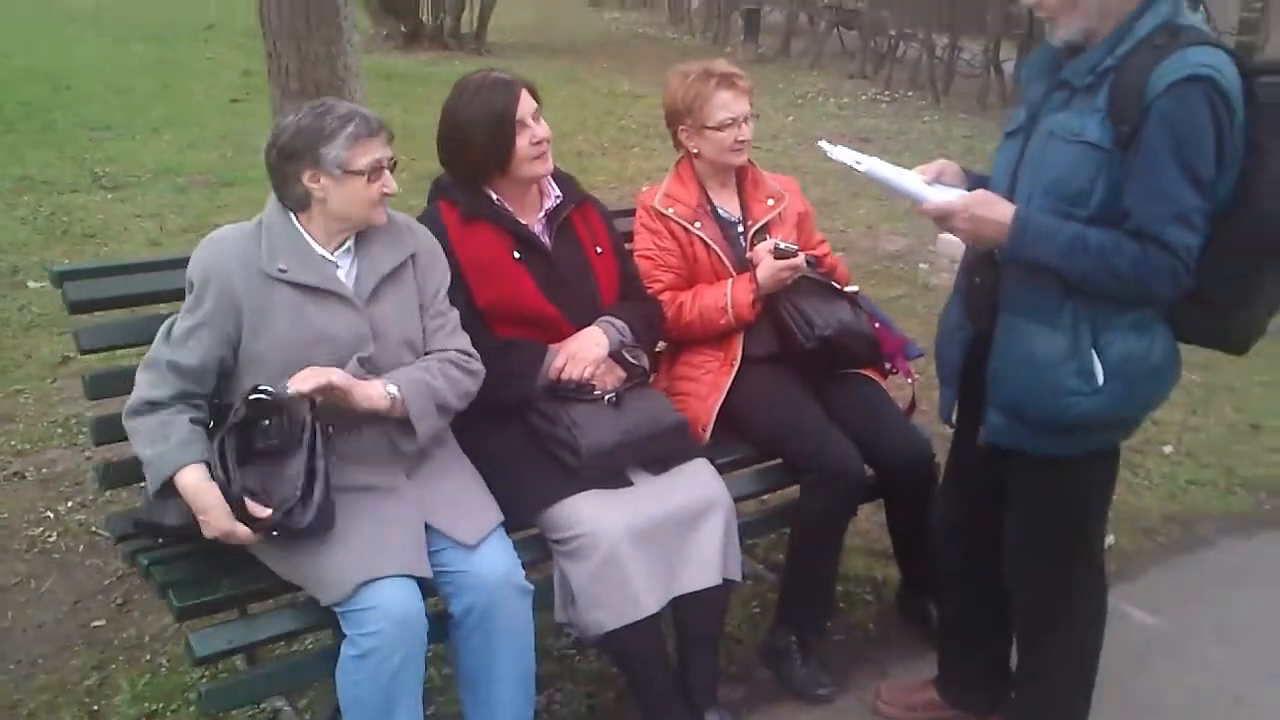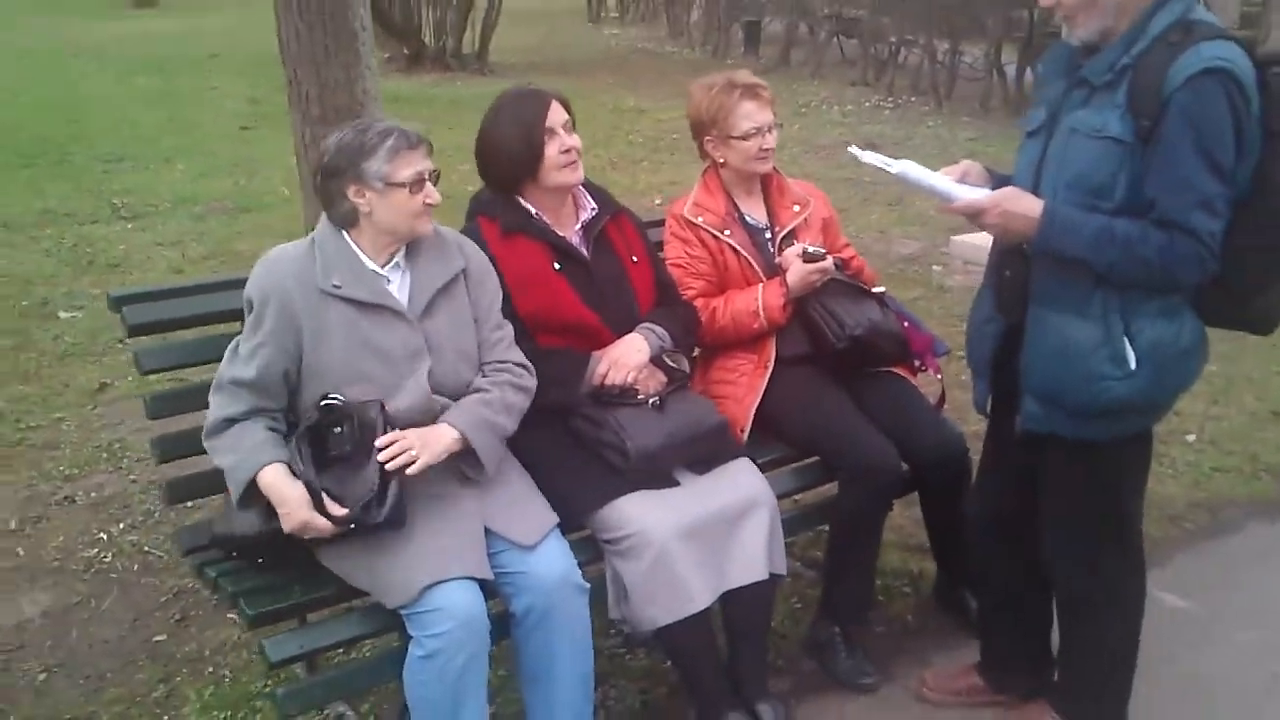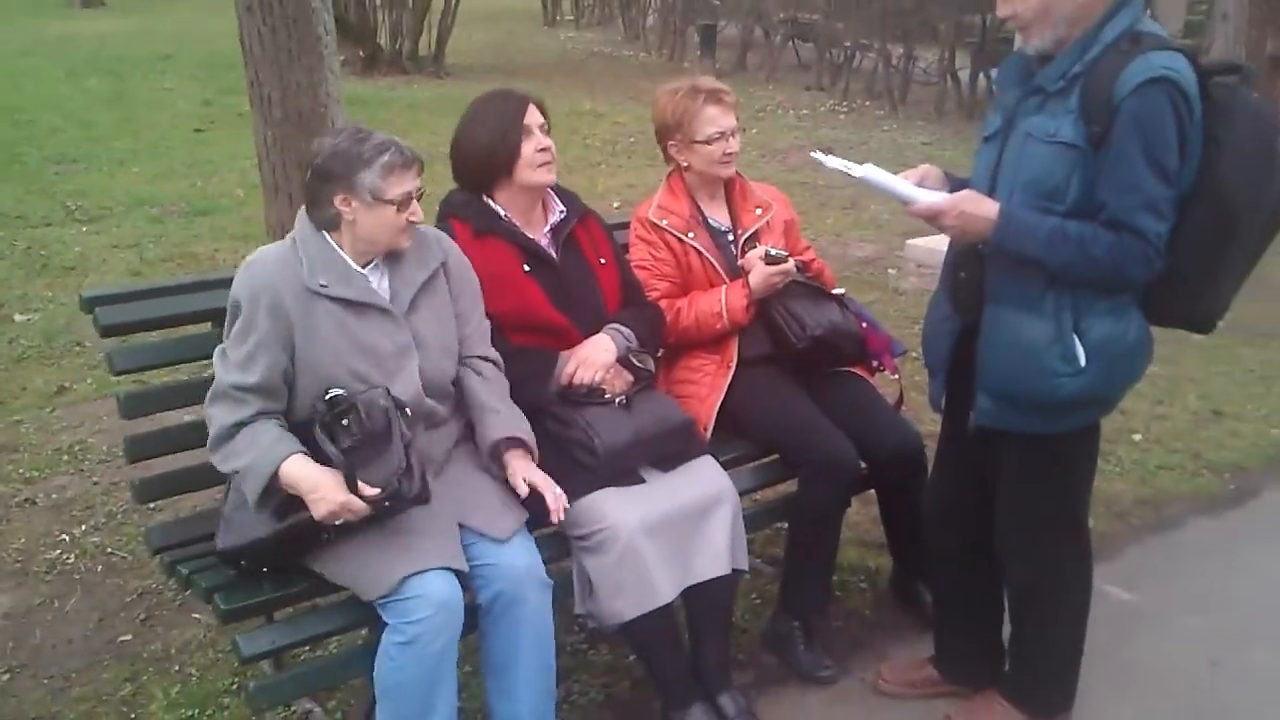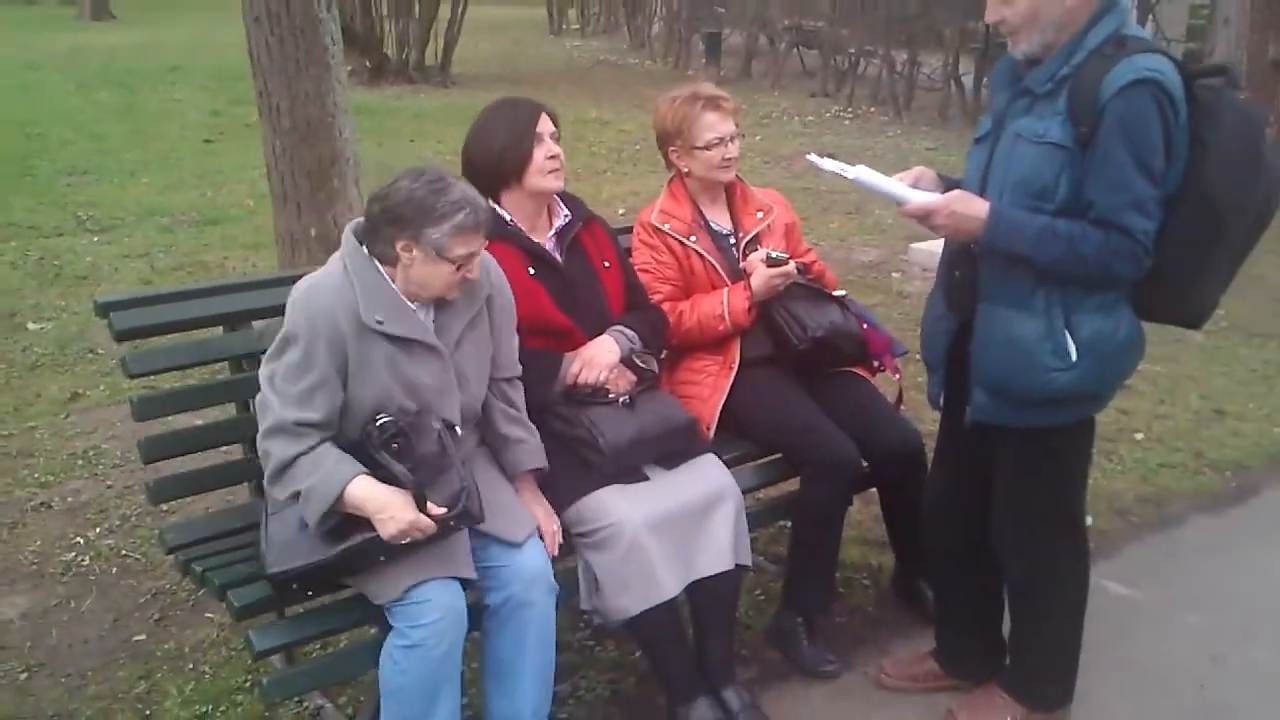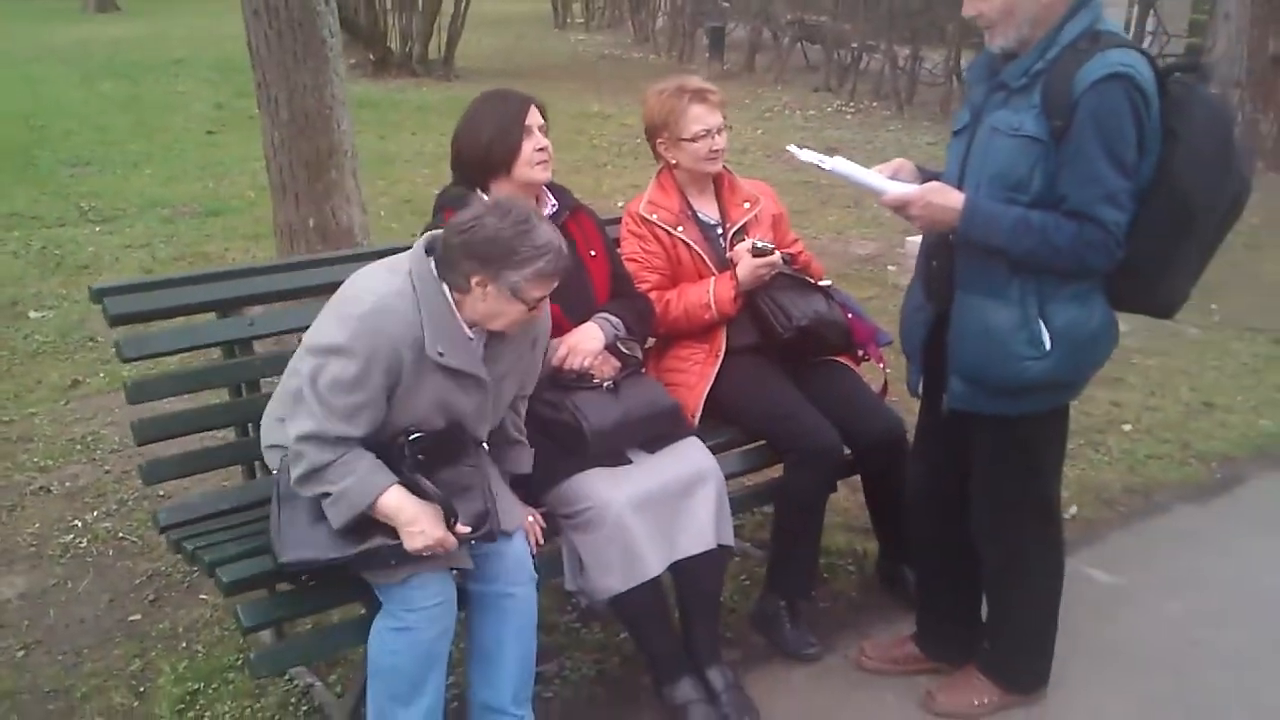
dt=0.3s
person 1, frame 1
left shoulder: (1181, 82)
right shoulder: (1064, 61)
left elbow: (1162, 265)
left wrist: (1016, 230)
right wrist: (972, 185)
left hip: (1071, 376)
right hip: (997, 352)
left knee: (1049, 565)
right knee: (967, 530)
person 1, frame 2
left shoulder: (1199, 76)
right shoulder: (1079, 60)
left elbow: (1186, 251)
left wrist: (1043, 223)
right wrist: (995, 185)
left hip: (1102, 367)
right hip: (1028, 346)
left knee: (1088, 548)
right knee: (1001, 519)
person 1, frame 3
left shoulder: (1146, 85)
right shoulder: (1033, 70)
left elbow: (1134, 252)
left wrist: (999, 225)
right wrist: (954, 188)
left hip: (1053, 361)
right hip: (983, 343)
left knee: (1038, 539)
right knee: (954, 513)
right ankle: (963, 658)
person 1, frame 4
left shoulder: (1131, 87)
right shoulder: (1024, 73)
left elbow: (1122, 249)
left wrist: (990, 224)
right wrist: (948, 189)
left hip: (1048, 358)
right hip: (980, 342)
left knee: (1035, 531)
right knee: (954, 508)
right ankle: (966, 651)
person 1, frame 5
left shoulder: (1105, 81)
right shoulder: (1004, 67)
left elbow: (1095, 239)
left wrist: (967, 215)
right wrist: (927, 181)
left hip: (1023, 346)
right hip: (958, 331)
left knee: (1012, 517)
right knee: (937, 495)
right ankle: (945, 635)
person 2, frame 1
left shoulder: (579, 207)
right shoulder: (443, 232)
left elbow: (644, 305)
left wrist: (604, 334)
right wrist: (556, 361)
left hip: (605, 397)
right hip: (510, 417)
left knee: (704, 497)
right knee: (600, 527)
person 2, frame 2
left shoulder: (613, 219)
right shoulder: (484, 246)
left elbow: (680, 311)
left wrist: (645, 340)
right wrist: (598, 368)
left hip: (647, 401)
right hip: (555, 423)
left knee: (748, 494)
right knee: (651, 527)
person 2, frame 3
left shoulder: (580, 222)
right shoulder: (455, 245)
left elbow: (645, 312)
left wrist: (612, 340)
right wrist: (566, 367)
left hip: (612, 402)
right hip: (526, 420)
left knee: (711, 490)
right knee: (618, 523)
person 2, frame 4
left shoulder: (586, 227)
left elbow: (650, 315)
left wrist: (616, 341)
right wrist: (570, 369)
left hip: (616, 401)
right hip: (533, 420)
left knee: (715, 488)
right knee: (622, 519)
person 2, frame 5
left shoulder: (573, 215)
left elbow: (635, 302)
left wrist: (603, 327)
right wrist: (554, 353)
left hip: (604, 386)
left knee: (698, 469)
right knee: (608, 500)
left ankle: (707, 656)
person 3, frame 1
left shoulder: (782, 192)
right shoulder: (660, 212)
left elbow: (827, 266)
right elbow: (664, 313)
left wrist: (805, 272)
right wrist: (753, 286)
right hip: (727, 364)
left knee: (910, 453)
right knee: (838, 466)
left ankle: (922, 589)
right ankle: (793, 634)
person 3, frame 2
left shoulder: (807, 198)
right shoulder: (690, 222)
left elbow: (853, 269)
right elbow: (698, 320)
left wrist: (833, 276)
right wrist: (783, 290)
right hip: (760, 367)
left knee: (944, 446)
right knee: (875, 462)
left ankle: (958, 580)
right ankle: (837, 626)
person 3, frame 3
left shoulder: (768, 202)
right shoulder: (654, 224)
left elbow: (813, 271)
right elbow: (662, 320)
left wrist: (793, 277)
right wrist: (746, 292)
right hip: (723, 367)
left knee: (901, 444)
right knee: (834, 458)
left ankle: (915, 574)
right ankle: (795, 620)
person 3, frame 4
left shoulder: (770, 206)
right shoulder: (657, 229)
left elbow: (815, 273)
right elbow: (666, 323)
left wrist: (795, 279)
right wrist: (747, 293)
right hip: (725, 368)
left knee: (901, 443)
right knee: (835, 457)
left ankle: (916, 572)
right ankle: (798, 617)
person 3, frame 5
left shoulder: (758, 197)
right shoulder: (646, 220)
left elbow: (802, 264)
right elbow: (653, 311)
left wrist: (780, 270)
right wrist: (734, 284)
right hip: (712, 357)
left knee: (884, 430)
right knee: (818, 444)
left ankle: (900, 558)
right ankle: (781, 601)
person 4, frame 1
left shoulder: (409, 242)
right shoulder: (231, 262)
left elbow: (457, 363)
right elbow: (164, 397)
left wrist: (376, 392)
right wrist: (198, 488)
left hip: (416, 454)
left knee: (498, 581)
right knee: (389, 610)
person 4, frame 2
left shoulder: (459, 257)
right shoulder: (287, 279)
left elbow: (510, 375)
right elbow: (240, 409)
left wrist: (448, 434)
right wrist: (278, 485)
left hip: (470, 465)
left knee: (555, 581)
right knee: (453, 611)
person 4, frame 3
left shoulder: (437, 254)
right shoulder: (271, 279)
left elbow: (477, 365)
right elbow: (238, 413)
left wrist: (512, 451)
right wrist: (305, 476)
left hip: (446, 461)
right hip: (344, 487)
left knee: (520, 573)
right knee: (428, 599)
person 4, frame 4
left shoulder: (483, 280)
right shoulder: (323, 306)
left elbow: (502, 388)
right elbow: (289, 443)
left wrist: (526, 487)
right wrist: (373, 499)
left hip: (459, 467)
right hip: (360, 495)
left knee: (529, 575)
right knee: (434, 605)
person 4, frame 5
left shoulder: (522, 316)
right shoulder: (377, 315)
left elbow: (506, 408)
right elbow: (318, 445)
left wrist: (507, 495)
right wrist: (402, 510)
right hip: (325, 460)
left knee: (508, 561)
right knee: (422, 588)
